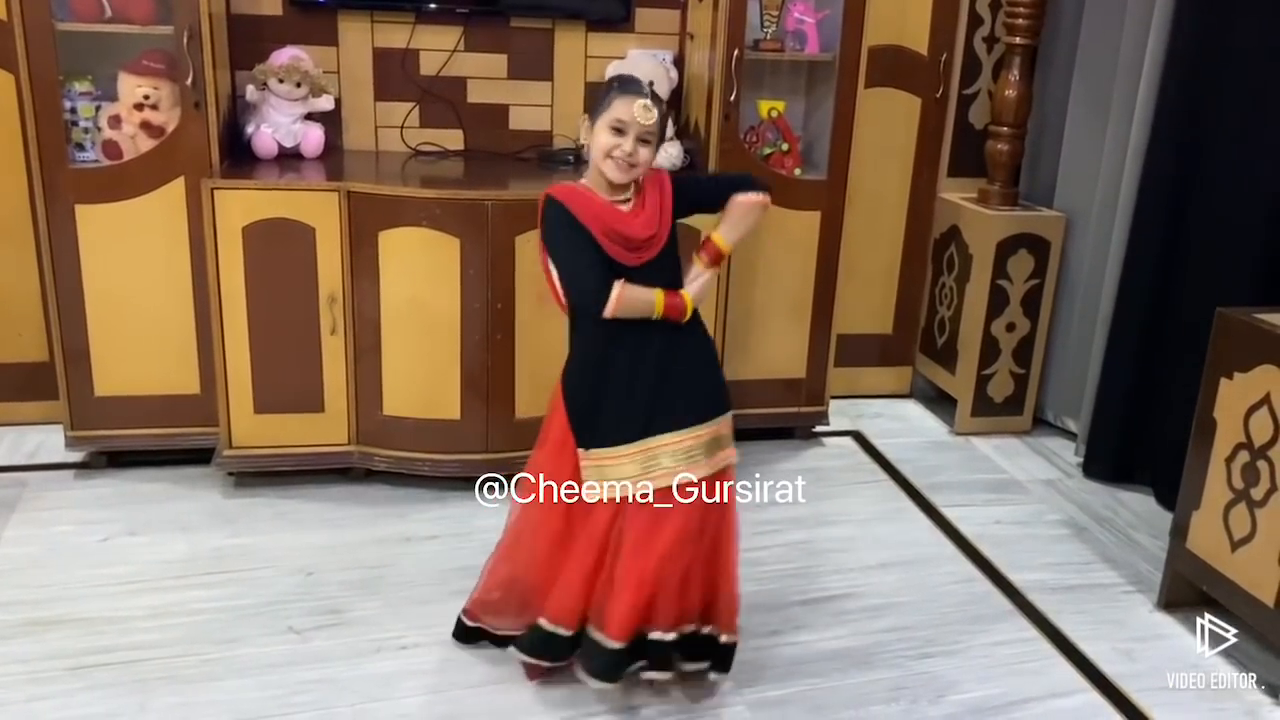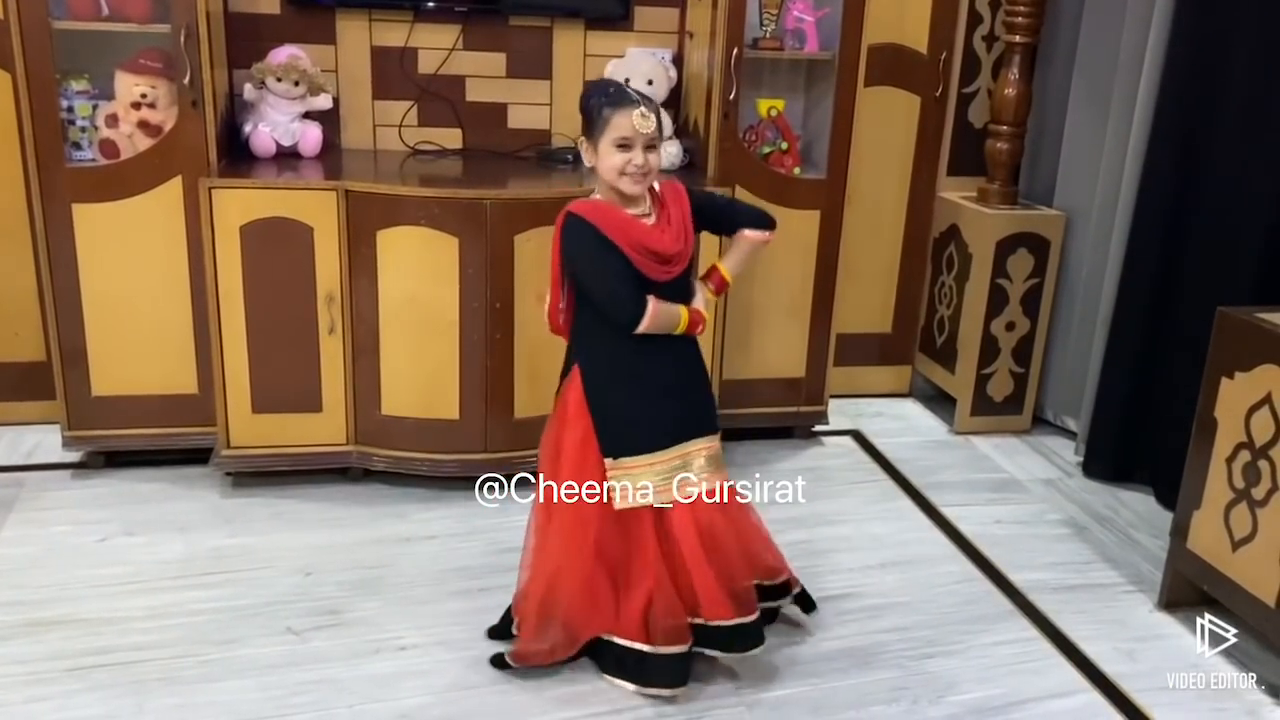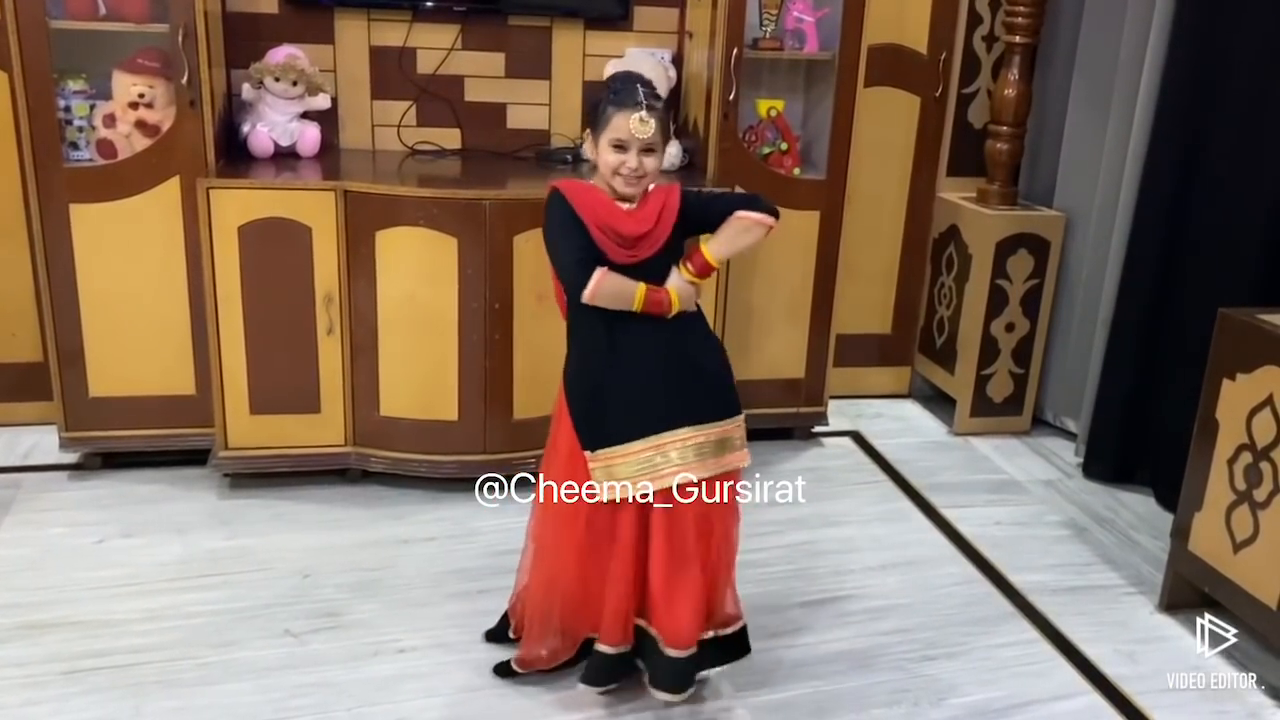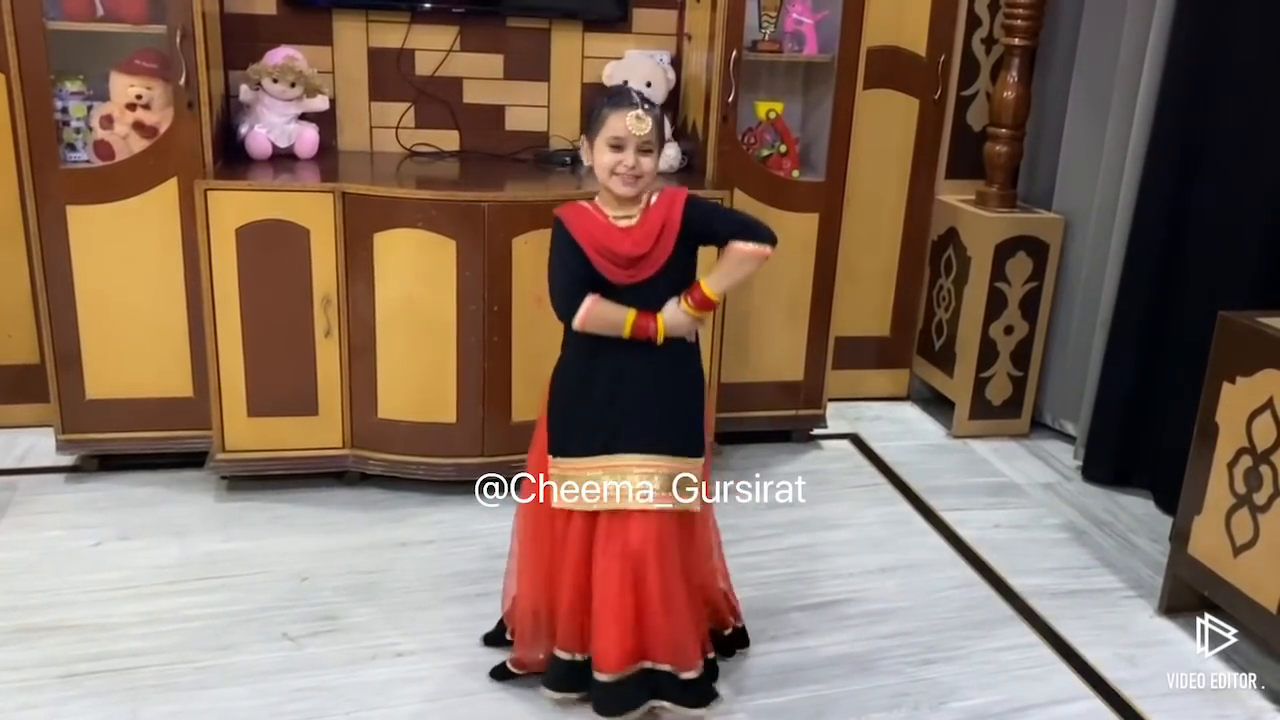
dt=0.4s
person 1, frame 1
left shoulder: (666, 192)
right shoulder: (562, 209)
left elbow: (751, 193)
right elbow: (599, 296)
left wrist: (708, 260)
right wrist: (679, 301)
left hip: (678, 381)
right hip: (603, 384)
left knee: (680, 513)
right knee: (583, 511)
left ankle: (662, 629)
right ankle: (558, 625)
person 1, frame 2
left shoulder: (679, 202)
right shoulder: (582, 224)
left elbow: (758, 224)
right elbow: (631, 310)
left wrist: (713, 284)
right wrist: (693, 316)
left hip: (677, 391)
right hip: (609, 398)
left knee: (697, 510)
right knee: (604, 520)
left ankle: (712, 617)
right ankle: (615, 632)
person 1, frame 3
left shoulder: (675, 203)
right shoulder: (566, 203)
left elbow: (759, 213)
right elbow: (582, 282)
left wrist: (694, 269)
right wrist: (663, 300)
left hip: (688, 387)
right hip: (606, 392)
left knee: (686, 518)
right knee: (601, 520)
left ankle: (680, 642)
right ankle: (596, 636)
person 1, frame 4
left shoulder: (681, 212)
right shoulder: (571, 224)
left elbow: (757, 238)
right elbow: (573, 306)
left wrist: (697, 302)
right wrist: (655, 324)
left hip: (664, 409)
right hip: (587, 405)
left knee: (651, 539)
right knee: (575, 534)
left ankle: (658, 667)
right ankle: (570, 650)
